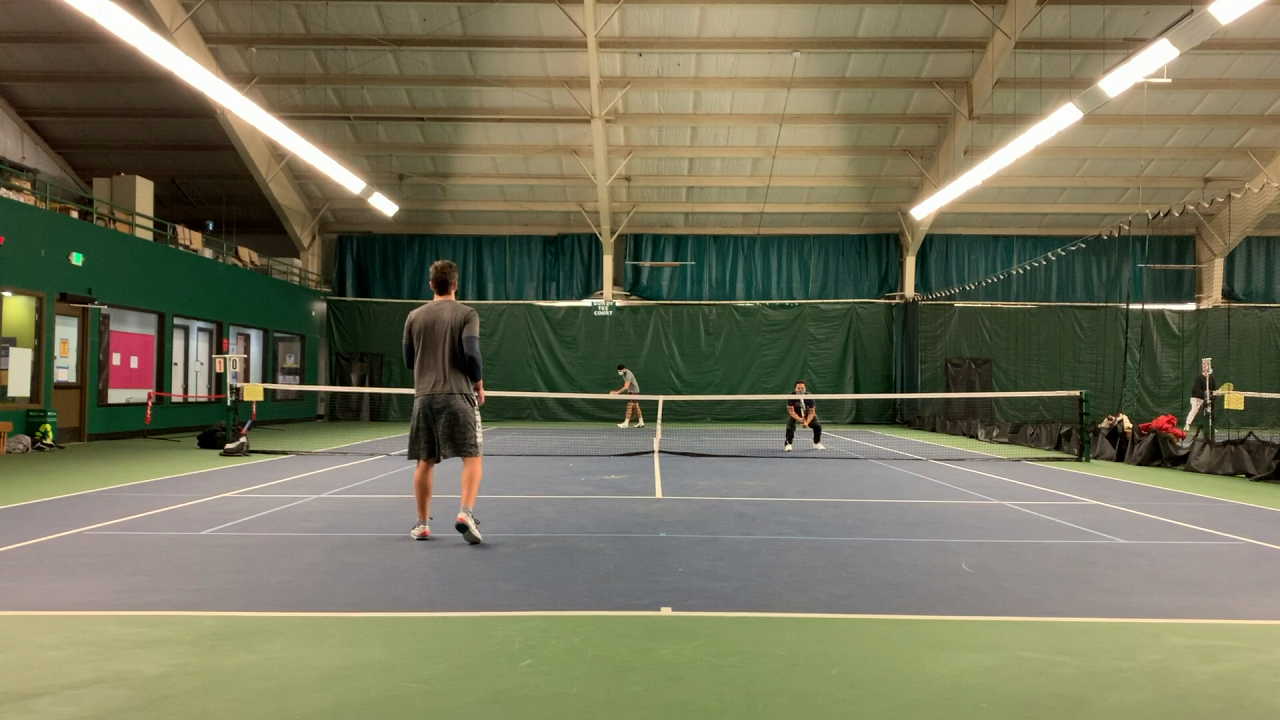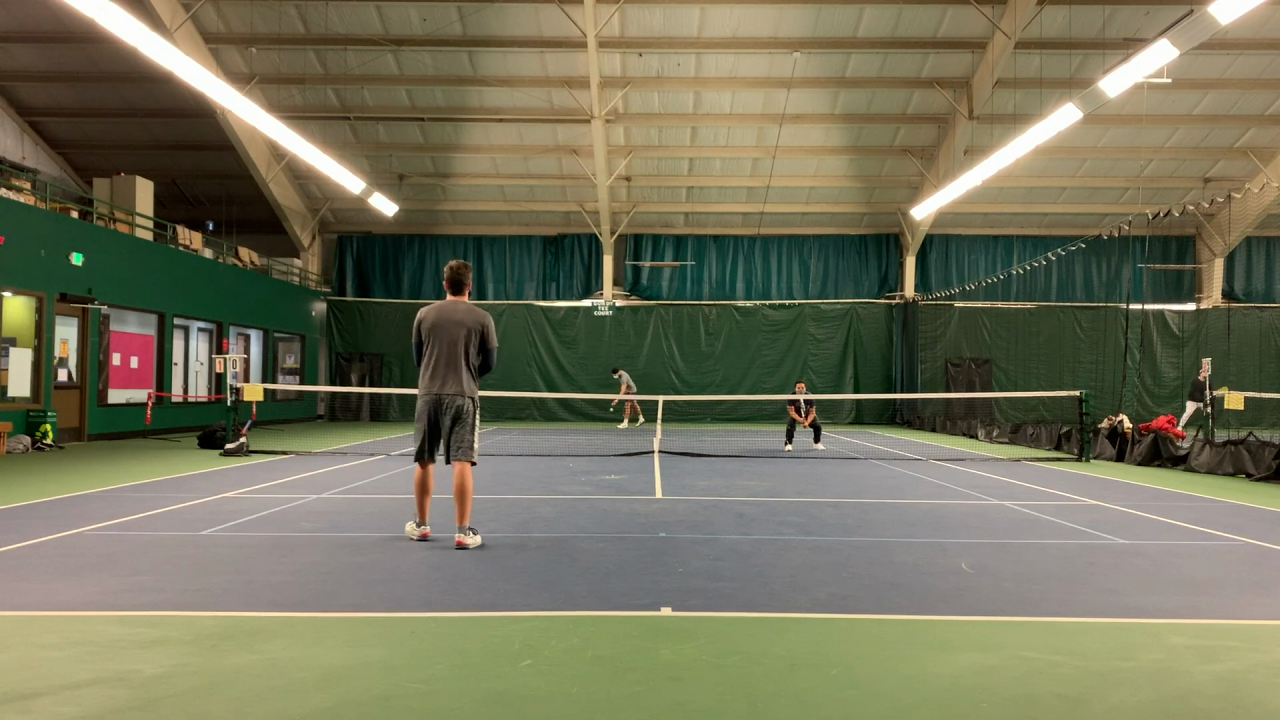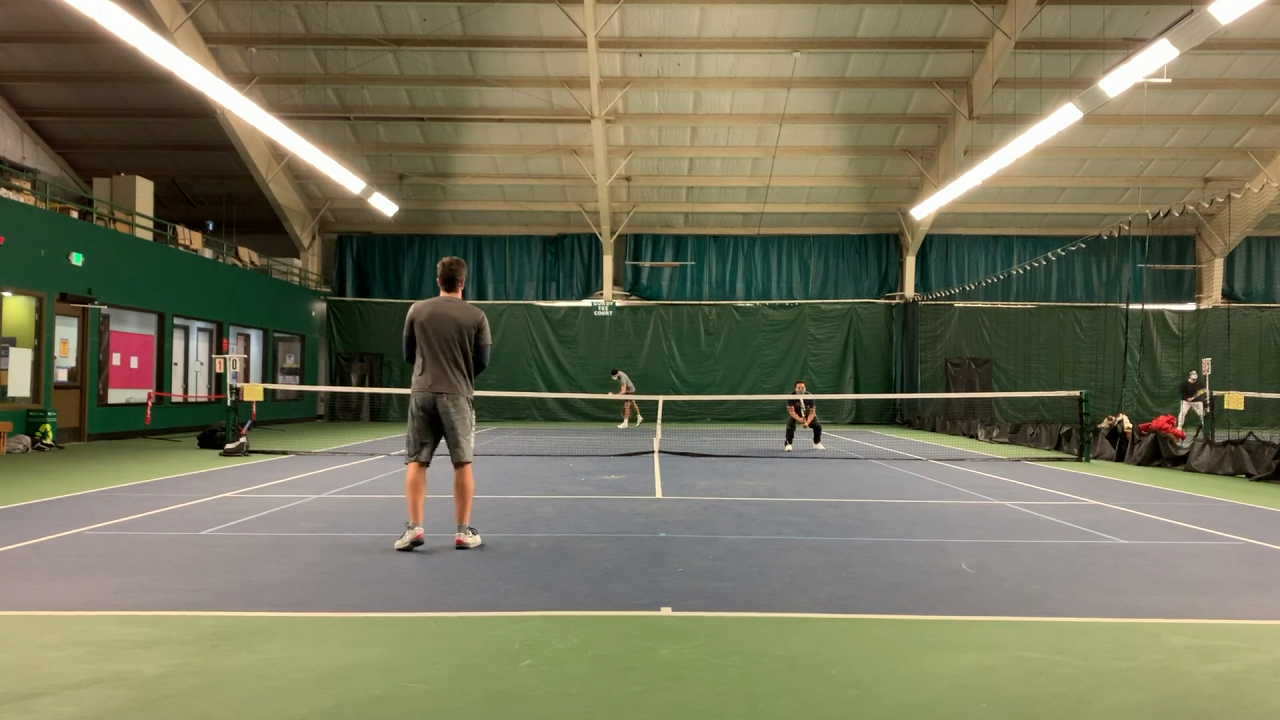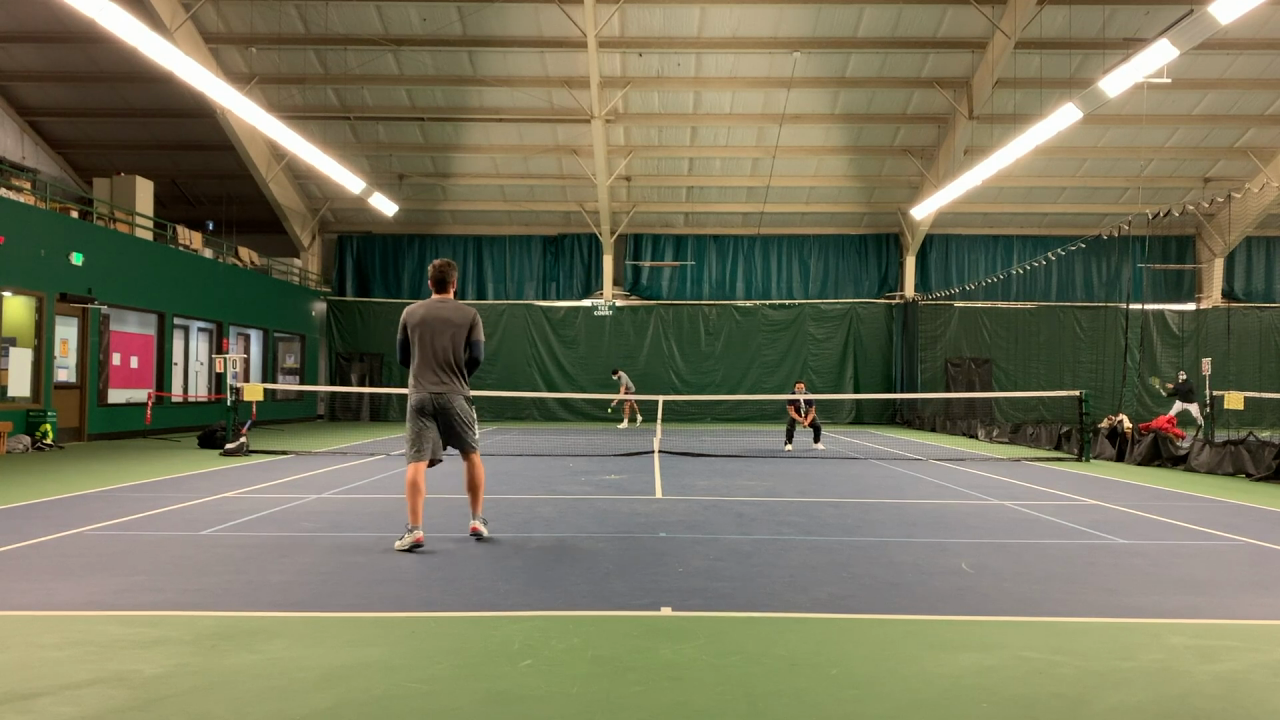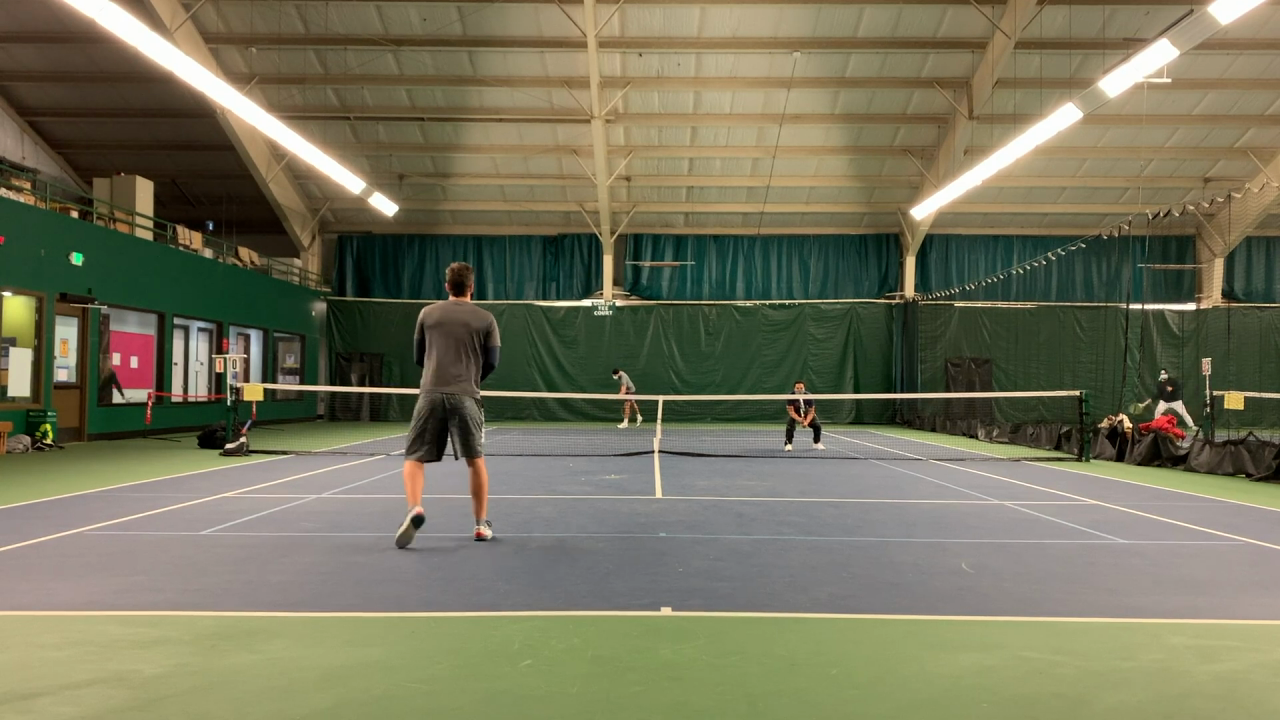
dt=0.3s
person 1, frame 1
left shoulder: (414, 316)
right shoulder: (467, 313)
left elbow: (408, 360)
right elbow: (471, 354)
right wrist: (478, 381)
left hip: (425, 396)
right hip: (458, 395)
left knee: (425, 462)
right knee: (472, 457)
left ankle: (422, 524)
right ankle: (466, 513)
person 1, frame 2
left shoulder: (424, 314)
right shoulder: (482, 318)
left elbow: (418, 356)
right elbow: (489, 363)
left hip: (428, 395)
right hip: (462, 397)
left knee: (424, 463)
right knee: (462, 463)
left ankle: (421, 524)
right ankle: (463, 531)
person 1, frame 3
left shoulder: (417, 310)
right shoulder: (476, 316)
left elbow: (408, 353)
right elbow: (482, 361)
left hip: (423, 394)
right hip: (457, 396)
left knee: (416, 462)
right knee: (462, 464)
left ankle: (415, 528)
right ankle: (463, 531)
person 1, frame 4
left shoulder: (410, 313)
right shoulder: (469, 315)
left elbow: (402, 357)
right elbow: (477, 357)
left hip: (420, 395)
right hip: (455, 395)
left knee: (417, 462)
right knee: (472, 456)
left ankle: (414, 530)
right ankle: (477, 520)
person 1, frame 5
left shoulder: (427, 314)
right shoulder: (486, 319)
left elbow: (419, 357)
right elbow: (492, 362)
left hip: (431, 395)
right hip: (465, 397)
left knee: (415, 458)
right knee: (475, 460)
left ankle: (415, 508)
right ankle: (481, 524)
